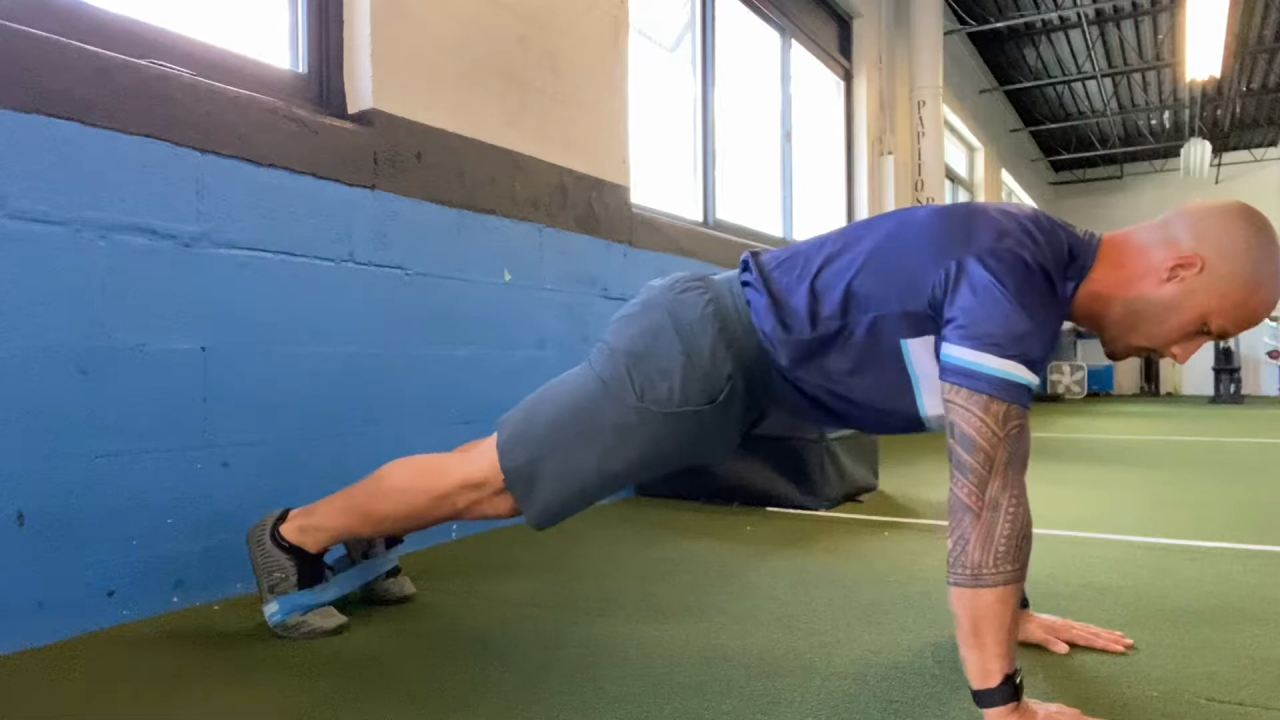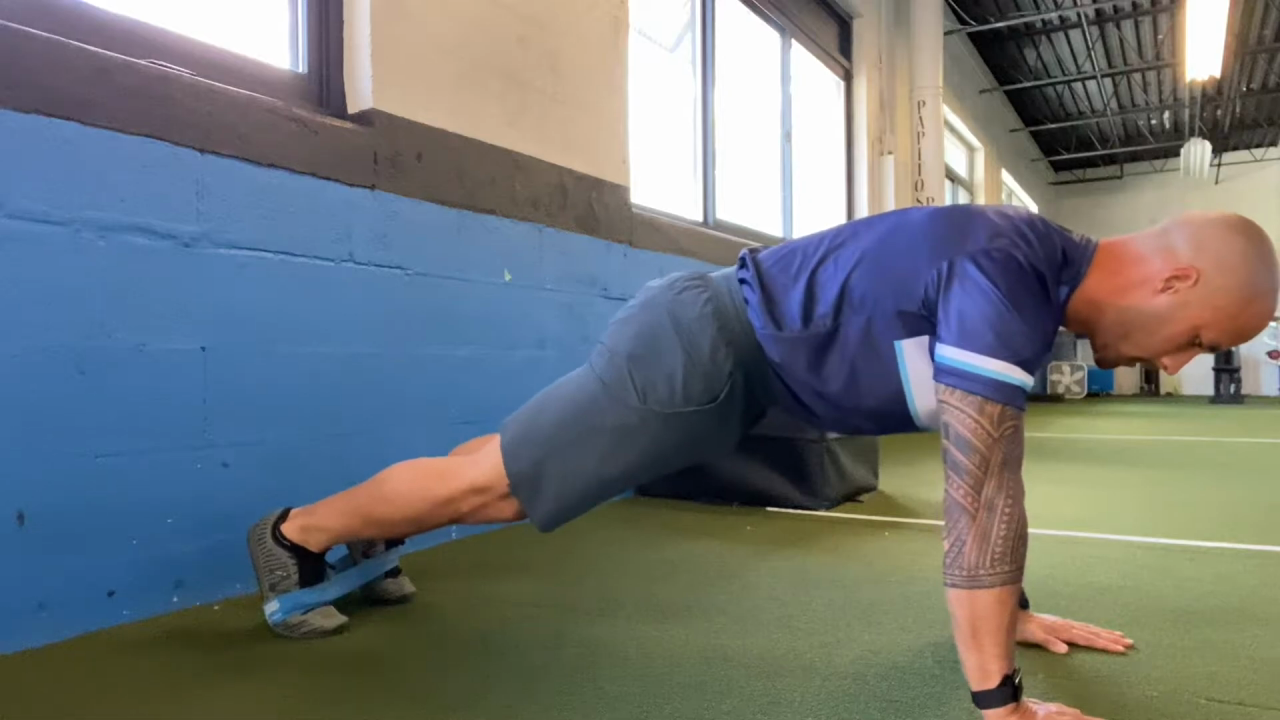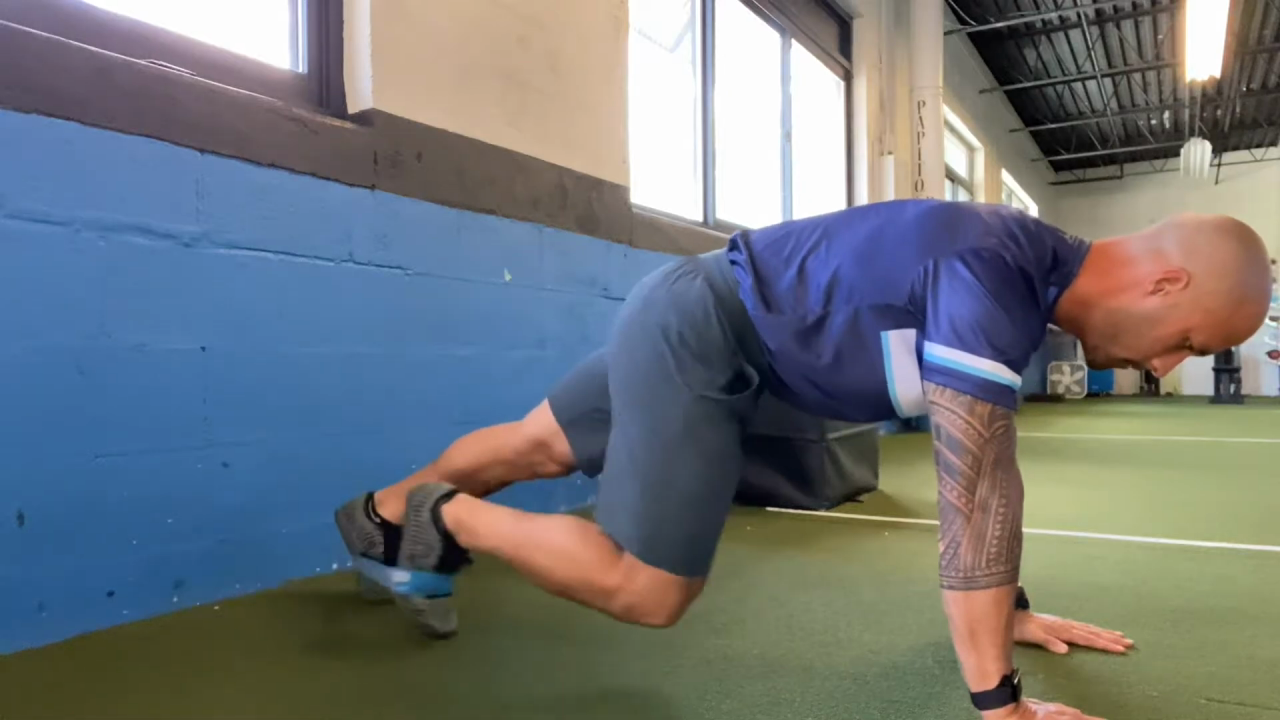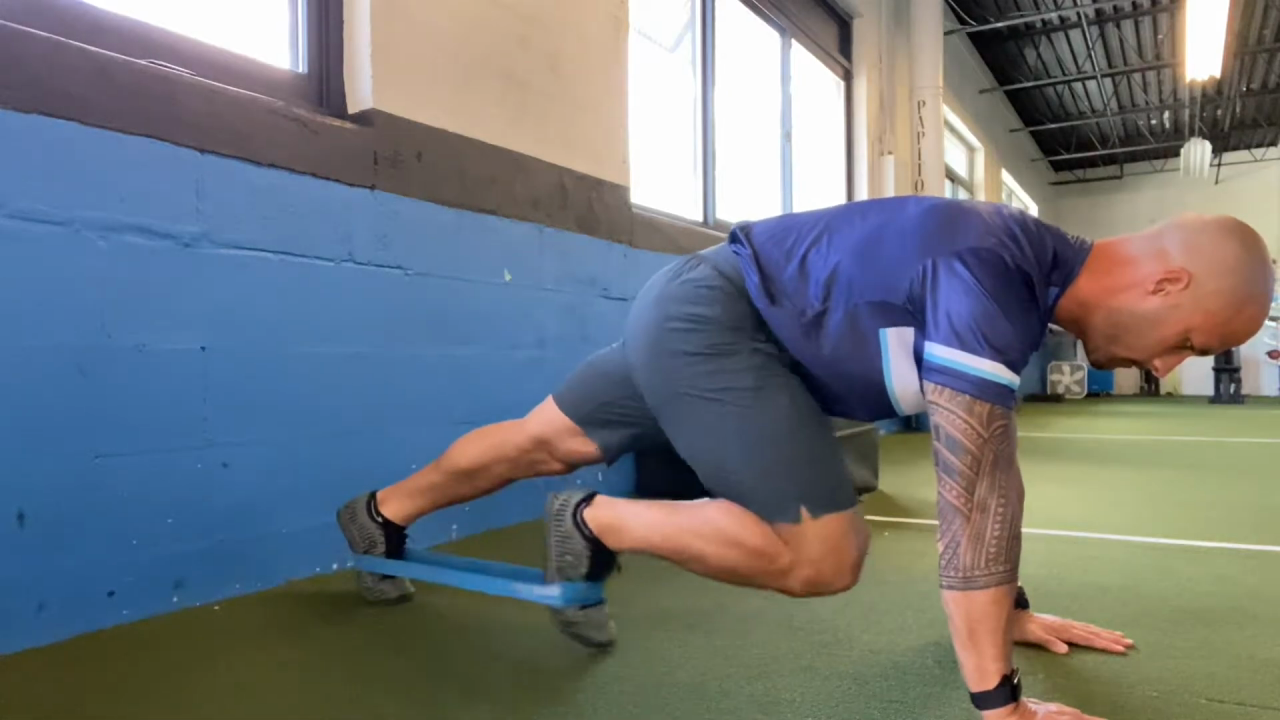
dt=0.4s
person 1, frame 1
left shoulder: (1032, 267)
right shoulder: (1013, 278)
left elbow: (991, 472)
right elbow: (985, 494)
left wrist: (1011, 611)
left hip: (712, 344)
right hip: (698, 354)
left knee: (509, 460)
right knee: (490, 480)
left ankle: (367, 540)
right ankle: (293, 540)
person 1, frame 2
left shoulder: (1033, 274)
right shoulder: (1009, 279)
left elbow: (989, 469)
right elbow: (981, 493)
left wrist: (1011, 611)
left hip: (708, 338)
right hip: (697, 349)
left knee: (528, 448)
right knee: (493, 483)
left ankle: (356, 537)
right ankle: (295, 534)
person 1, frame 3
left shoulder: (1029, 274)
right shoulder: (993, 278)
left elbow: (990, 467)
right elbow: (974, 492)
left wrist: (1009, 609)
left hip: (697, 322)
right hip: (698, 329)
left knee: (541, 448)
right knee: (648, 590)
left ankle: (378, 516)
right ankle: (447, 520)
person 1, frame 4
left shoulder: (1030, 274)
right shoulder: (991, 276)
left elbow: (991, 464)
right elbow: (972, 491)
left wrist: (1008, 608)
left hip: (697, 317)
right hip: (705, 319)
left knee: (545, 443)
right knee: (824, 554)
left ankle: (381, 515)
right ankle: (602, 526)
